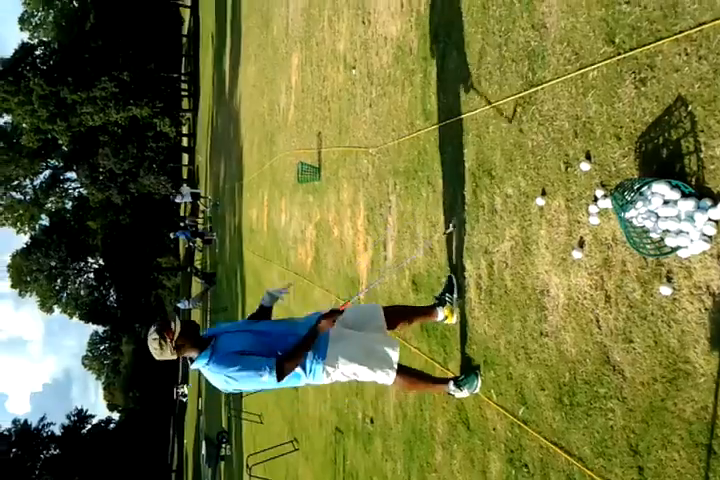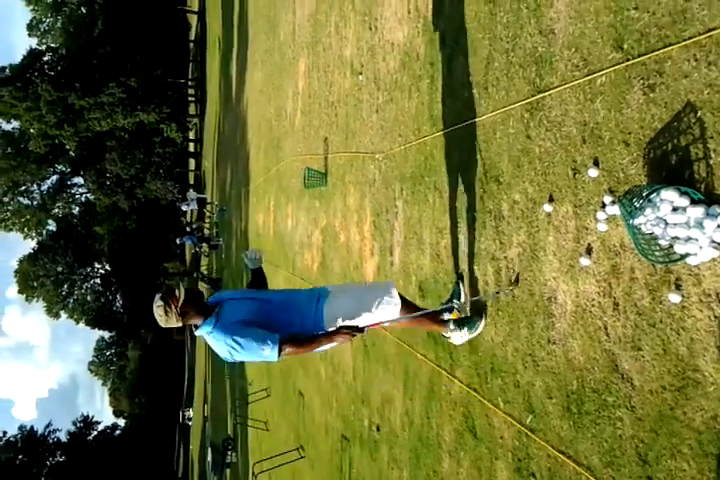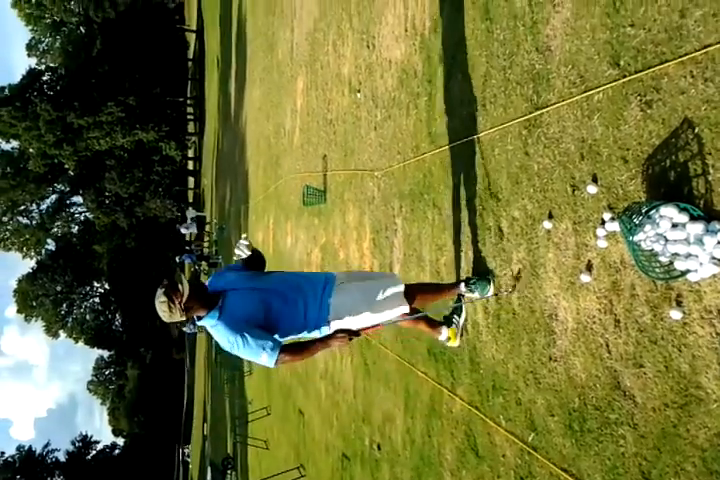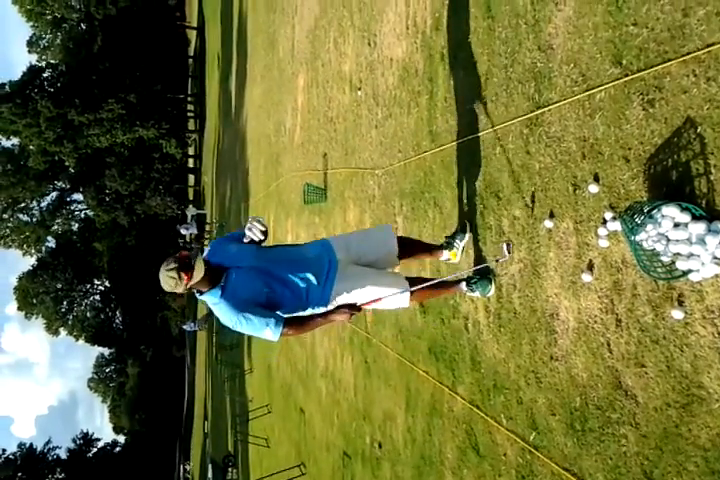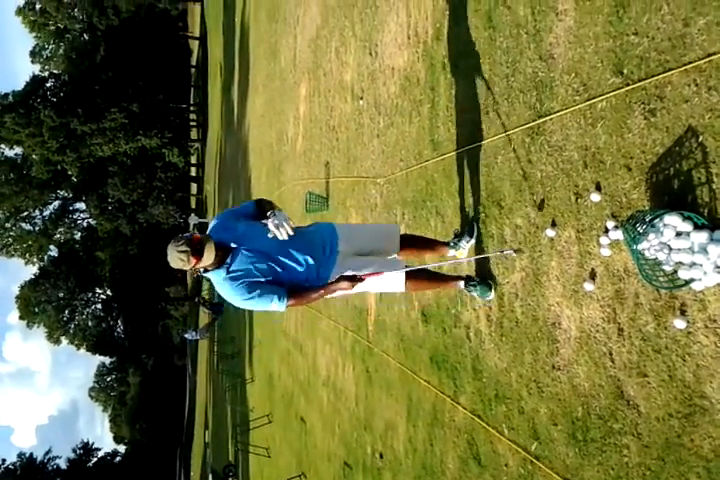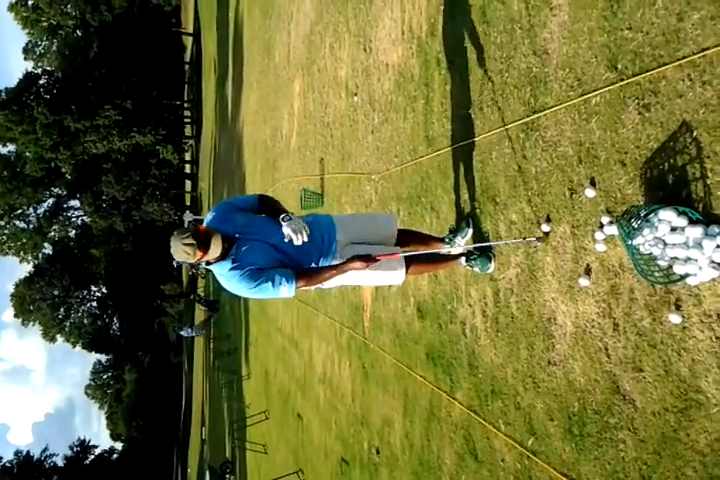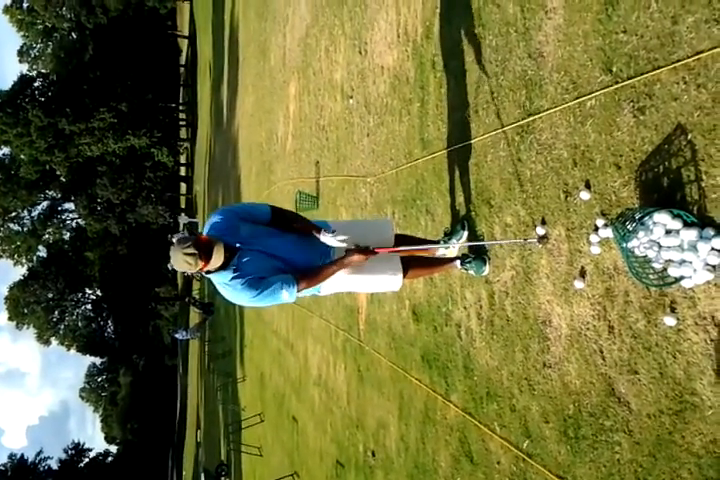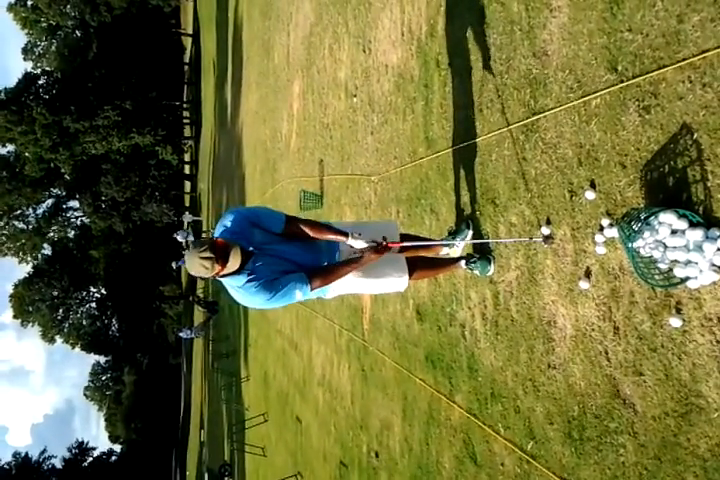
dt=0.4s
person 1, frame 1
left shoulder: (212, 335)
right shoulder: (224, 371)
right elbow: (281, 371)
left wrist: (267, 303)
right wrist: (317, 331)
left hip: (313, 326)
right hip: (322, 357)
left knee: (385, 316)
right knee: (391, 369)
left ankle: (439, 311)
right ankle: (450, 386)
person 1, frame 2
left shoulder: (216, 301)
right shoulder: (227, 339)
right elbow: (284, 348)
left wrist: (253, 266)
right wrist: (331, 336)
left hip: (318, 299)
right hip: (324, 319)
left knee: (390, 310)
right knee: (394, 305)
left ankle: (444, 315)
right ankle: (452, 329)
person 1, frame 3
left shoulder: (217, 279)
right shoulder: (230, 334)
left elbow: (256, 267)
right elbow: (280, 355)
right wrist: (328, 342)
left hip: (324, 283)
right hip: (330, 311)
left knee: (396, 301)
right knee: (409, 296)
left ankle: (445, 331)
right ankle: (463, 288)
person 1, frame 4
left shoulder: (215, 250)
right shoulder: (229, 310)
left elbow: (249, 239)
right elbow: (282, 328)
left wrist: (251, 229)
right wrist: (330, 317)
left hip: (324, 252)
right hip: (331, 290)
left knee: (395, 242)
right knee: (408, 289)
left ankle: (445, 251)
right ankle: (464, 285)
person 1, frame 5
left shoulder: (220, 225)
right shoulder: (234, 288)
left elbow: (258, 204)
right elbow: (288, 299)
left wrist: (273, 214)
right wrist: (335, 288)
left hip: (327, 237)
right hip: (330, 274)
left knee: (400, 241)
right knee: (404, 277)
left ankle: (452, 248)
right ankle: (462, 283)
person 1, frame 6
left shoulder: (219, 215)
right shoulder: (240, 279)
left elbow: (262, 200)
right elbow: (298, 282)
left wrist: (285, 217)
right wrist: (349, 266)
left hip: (324, 228)
right hip: (329, 262)
left knee: (397, 235)
right knee: (404, 264)
left ankle: (447, 243)
right ankle: (462, 259)
person 1, frame 7
left shoulder: (221, 221)
right shoulder: (241, 289)
left elbow: (278, 214)
right elbow: (300, 284)
left wrist: (323, 233)
right wrist: (347, 262)
left hip: (322, 239)
right hip: (327, 276)
left knee: (390, 239)
right knee: (401, 269)
left ankle: (443, 247)
right ankle: (457, 263)
person 1, frame 8
left shoulder: (231, 222)
right shoulder: (254, 293)
left elbow: (296, 225)
right elbow: (315, 282)
left wrist: (349, 239)
right wrist: (363, 260)
left hip: (332, 237)
right hip: (333, 277)
left knee: (393, 241)
right knee: (407, 270)
left ankle: (444, 248)
right ankle: (462, 263)
